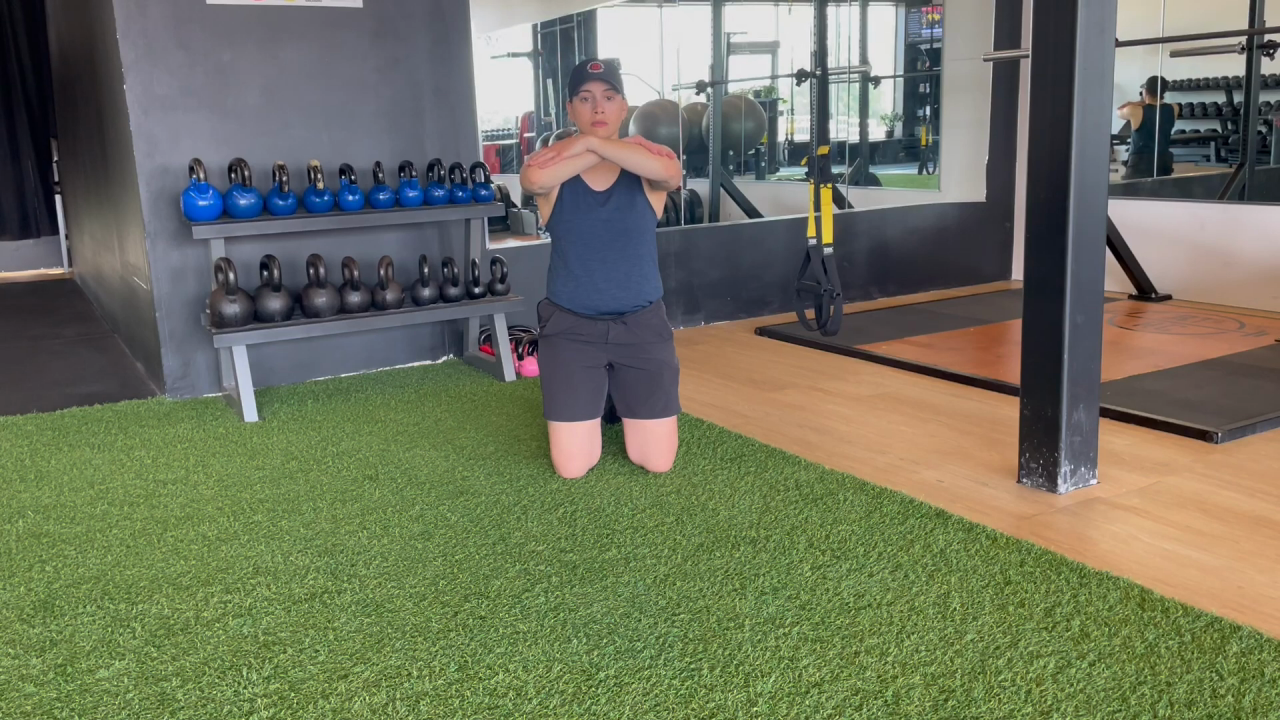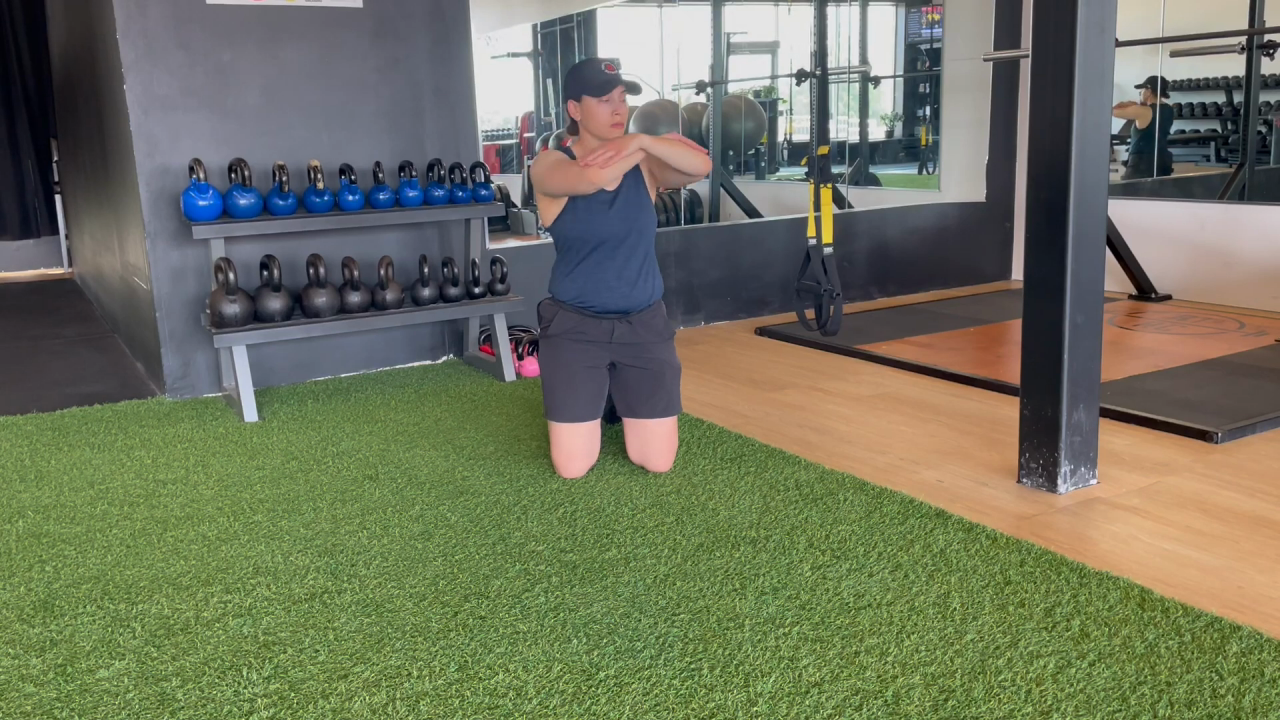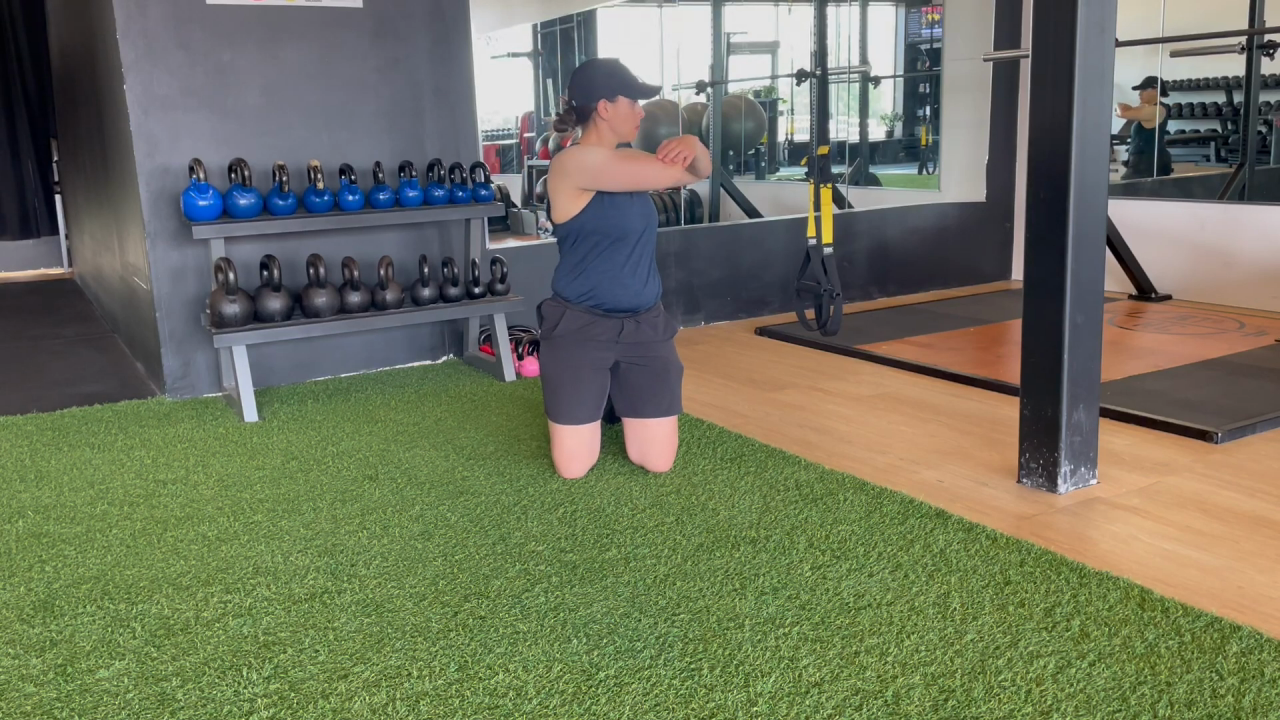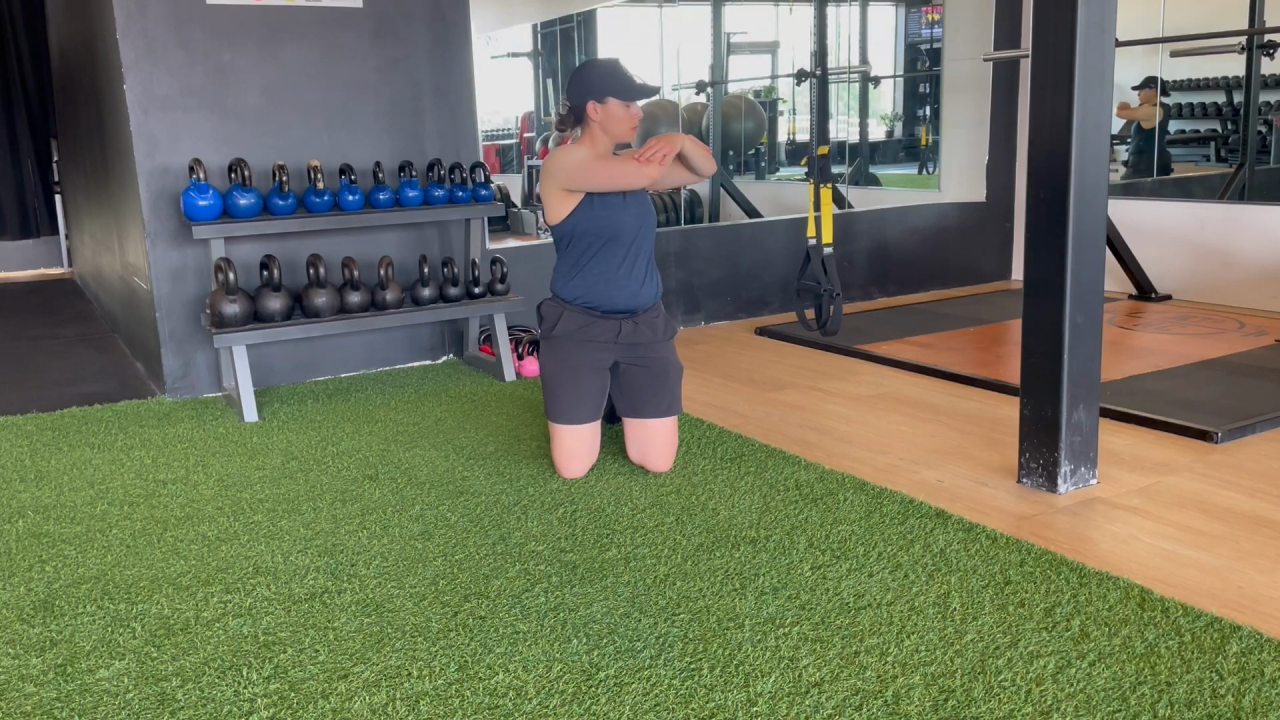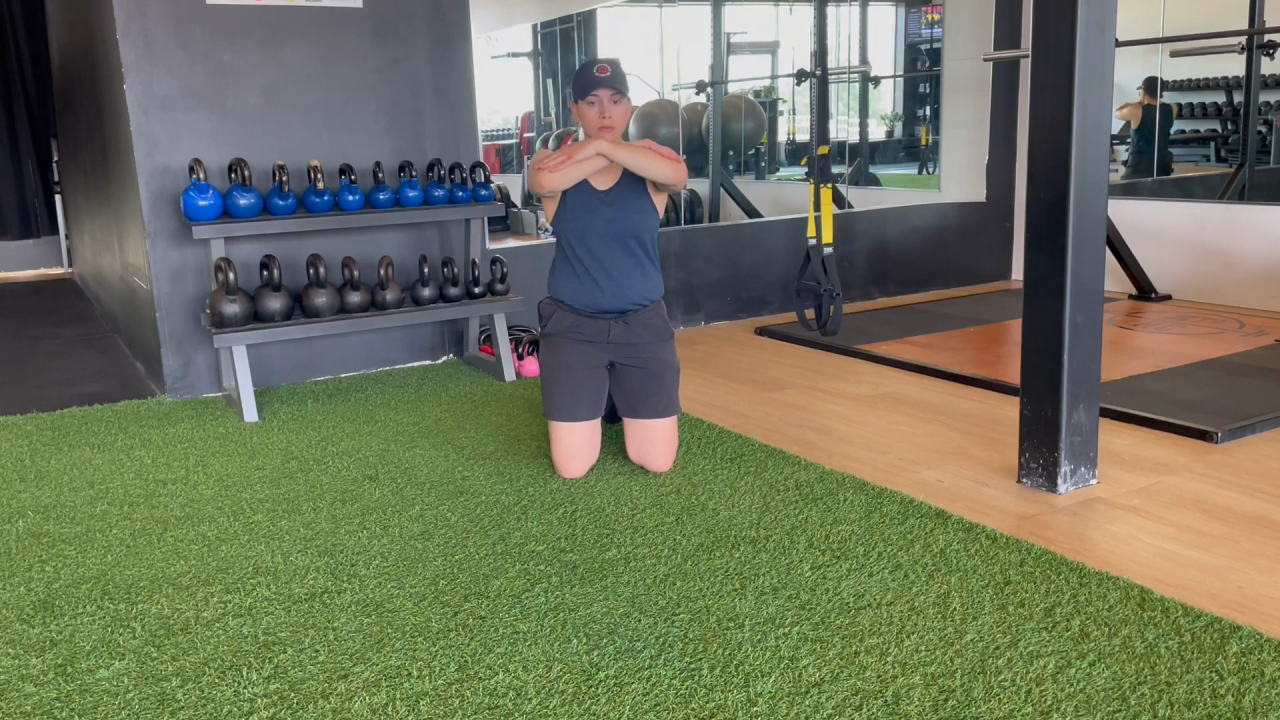
dt=0.7s
person 1, frame 1
left shoulder: (647, 167)
right shoulder: (552, 164)
left elbow: (668, 170)
right elbow: (534, 178)
left wrist: (592, 143)
right wrist: (621, 150)
left hip: (642, 326)
right hip: (571, 329)
left knee: (657, 462)
right knee: (572, 468)
left ankle: (618, 396)
right ankle: (597, 398)
person 1, frame 2
left shoulder: (642, 169)
right shoulder: (551, 165)
left elbow: (701, 165)
right elbow: (594, 177)
left wrist: (645, 143)
right wrist: (636, 146)
left hip: (644, 325)
right hip: (575, 328)
left knee: (658, 464)
right knee: (572, 468)
left ankle: (619, 397)
right ankle: (595, 401)
person 1, frame 3
left shoulder: (628, 163)
right shoulder: (573, 163)
left elbow: (699, 172)
right elbow: (665, 172)
left wrist: (691, 144)
right wrist: (680, 149)
left hip: (645, 326)
right hip: (579, 328)
left knee: (658, 463)
right knee: (573, 468)
left ankle: (618, 397)
right ankle: (598, 401)
person 1, frame 4
left shoulder: (633, 161)
right shoulder: (563, 163)
left elbow: (704, 169)
right elbow: (642, 173)
left wrist: (683, 140)
right wrist: (668, 146)
left hip: (645, 327)
right hip: (577, 329)
left knee: (657, 463)
right knee: (573, 468)
left ankle: (619, 398)
right ankle: (596, 401)
person 1, frame 5
left shoulder: (650, 167)
right shoulder: (553, 161)
left elbow: (676, 173)
right elbow: (546, 181)
left wrist: (601, 146)
right wrist: (627, 151)
left hip: (643, 326)
right hip: (573, 327)
left knee: (657, 464)
right knee: (572, 468)
left ankle: (621, 398)
right ankle: (594, 402)
